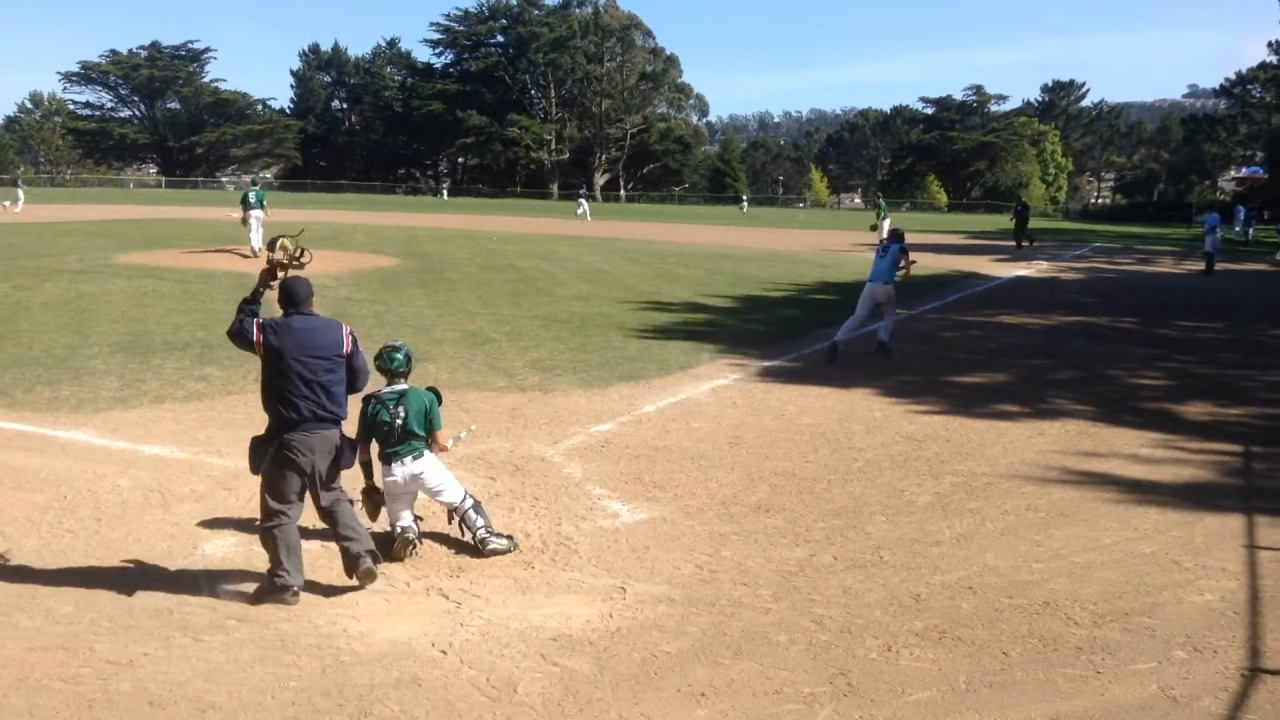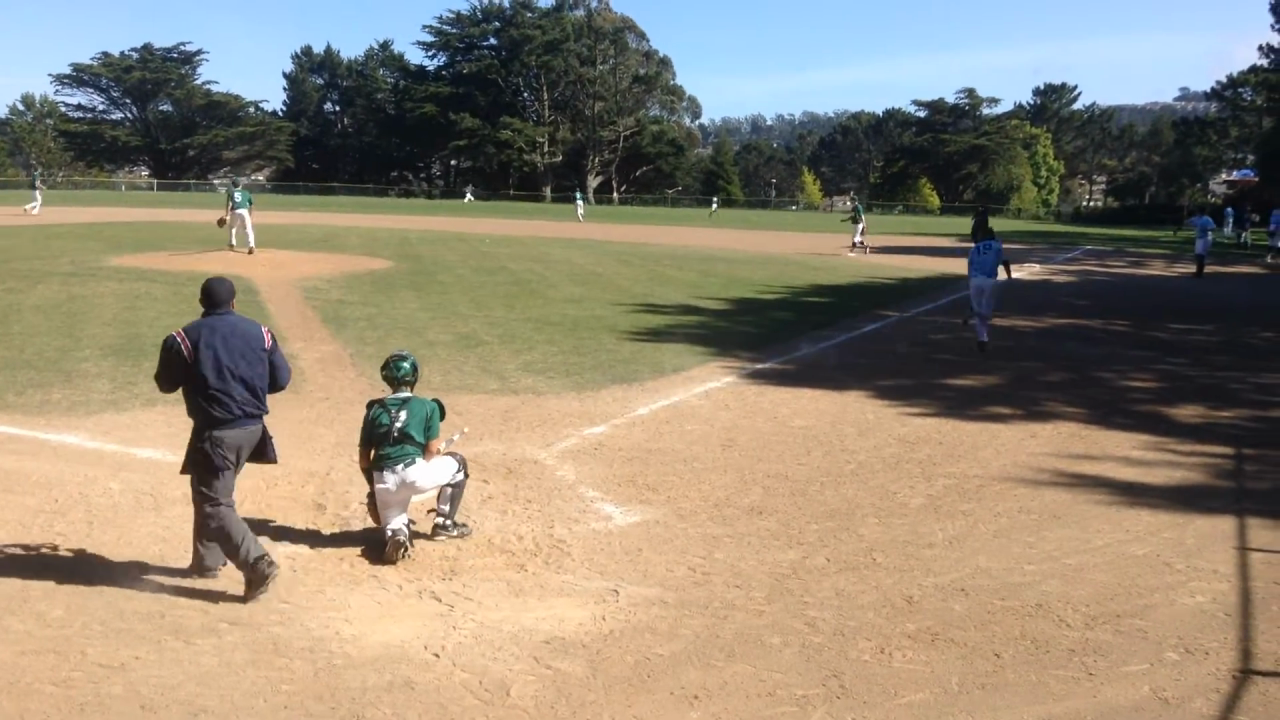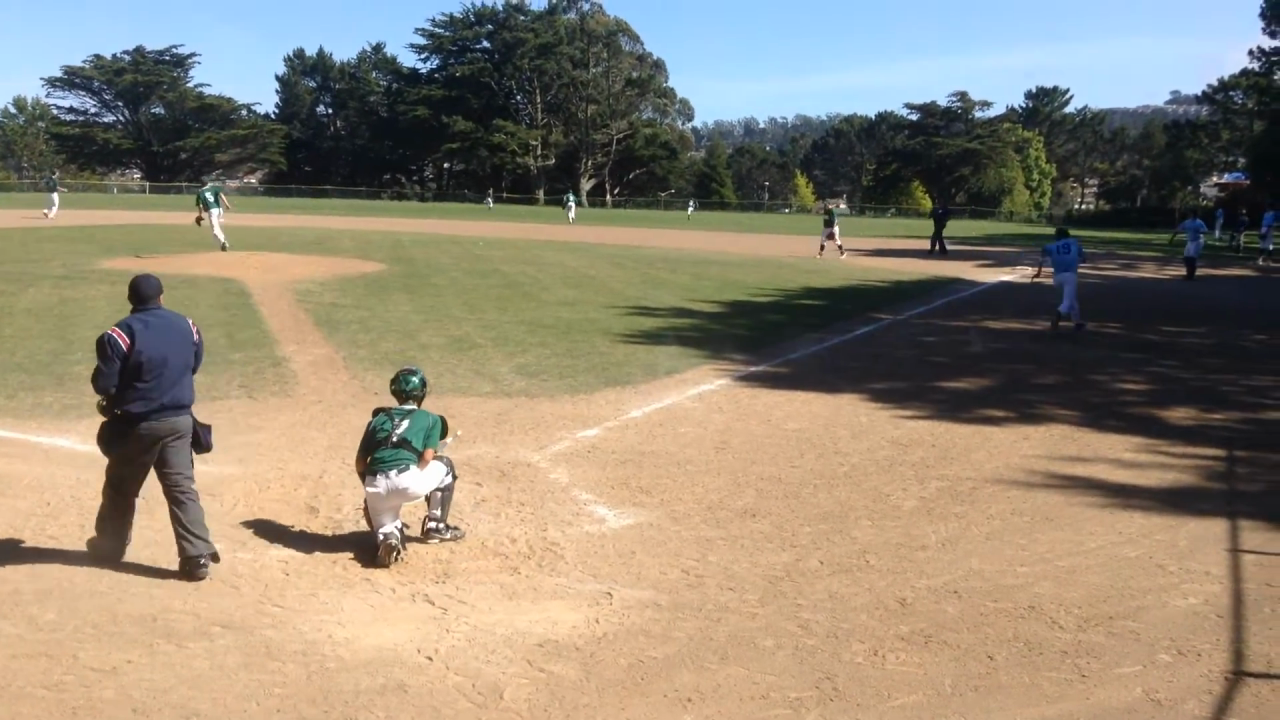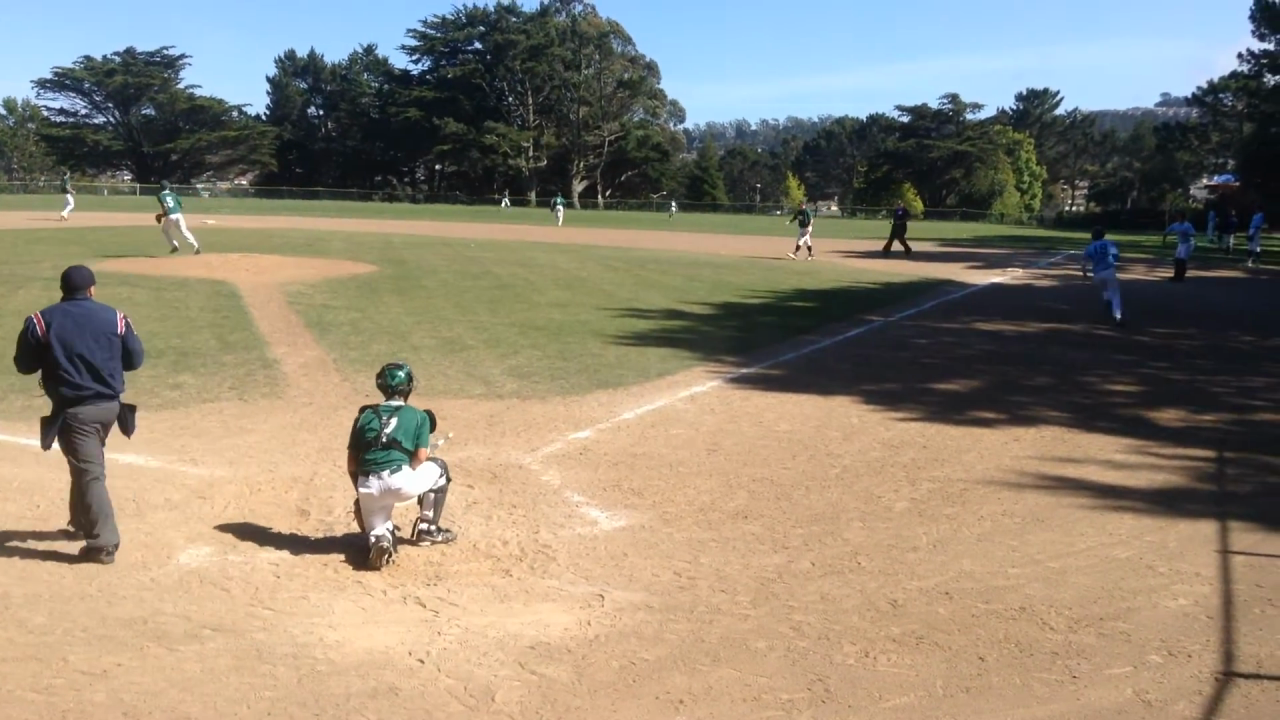
dt=0.4s
person 1, frame 1
left shoulder: (269, 332)
right shoulder: (340, 332)
left elbow: (238, 330)
right elbow: (359, 380)
left wrist: (258, 291)
left hip: (289, 437)
right hip: (329, 433)
left knee: (279, 510)
right knee: (332, 498)
left ankle: (285, 584)
right ankle: (360, 554)
person 1, frame 2
left shoulder: (185, 338)
right shoulder: (259, 332)
left elbow: (166, 383)
right elbow: (281, 379)
left hip: (216, 433)
right hip: (251, 428)
left knee: (213, 503)
right knee: (218, 495)
left ankle: (256, 562)
right ankle: (207, 560)
person 1, frame 3
left shoulder: (120, 334)
right shoulder: (186, 326)
left elbow: (103, 384)
left wrist: (112, 398)
left hip: (139, 425)
right hip: (179, 421)
left knee: (120, 484)
right knee: (182, 489)
left ankle: (108, 547)
right ankle: (198, 556)
person 1, frame 4
left shoulder: (42, 321)
right shoulder: (114, 318)
left elbow: (24, 365)
right elbow: (135, 359)
left hip: (73, 411)
right hip: (108, 405)
left knee: (89, 474)
right knee: (86, 464)
left ankle: (104, 543)
right ankle: (83, 521)
person 2, frame 1
left shoulder: (371, 404)
right shoulder: (425, 397)
left elbow: (364, 453)
right elbow: (439, 442)
left wrist: (370, 483)
left hip: (392, 472)
right hip: (422, 463)
left knee: (402, 523)
right knee: (461, 499)
left ankle: (404, 533)
right ankle: (485, 536)
person 2, frame 2
left shoulder: (374, 410)
right shoulder: (428, 406)
left elbow: (363, 459)
right elbow: (432, 451)
left wrist: (373, 490)
left hip: (384, 480)
right hip: (413, 473)
left knee: (393, 526)
right knee: (456, 463)
left ankle: (396, 534)
right ankle: (444, 523)
person 2, frame 3
left shoulder: (379, 418)
right shoulder: (431, 419)
left elbow: (360, 464)
right elbow: (426, 459)
left wrist: (372, 491)
left hip: (375, 485)
right hip: (406, 481)
left knee: (385, 528)
right knee: (444, 466)
left ankle: (388, 536)
right ankle: (436, 527)
person 2, frame 4
left shoulder: (365, 415)
right shoulder: (418, 416)
left elbow: (352, 463)
right elbow: (420, 459)
left wrist: (360, 494)
left hip: (367, 486)
right hip: (398, 481)
left knee: (377, 532)
right knee: (438, 467)
left ankle: (380, 540)
right ankle: (428, 529)
